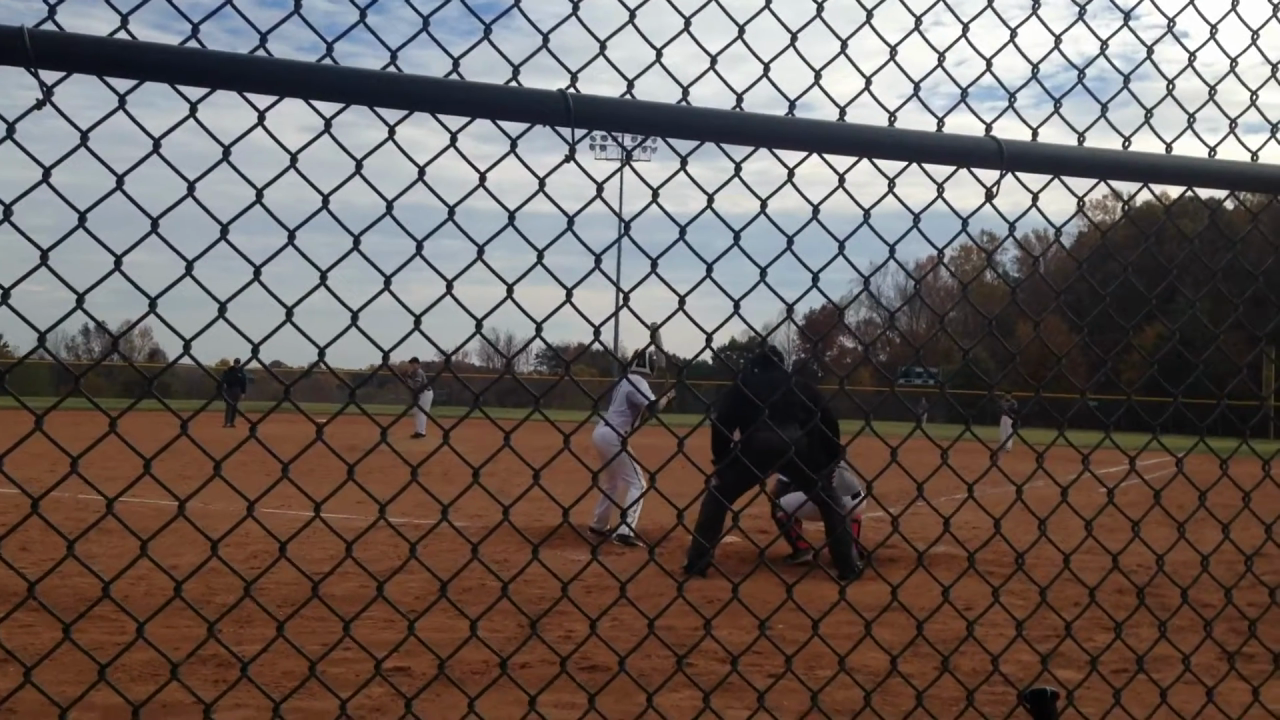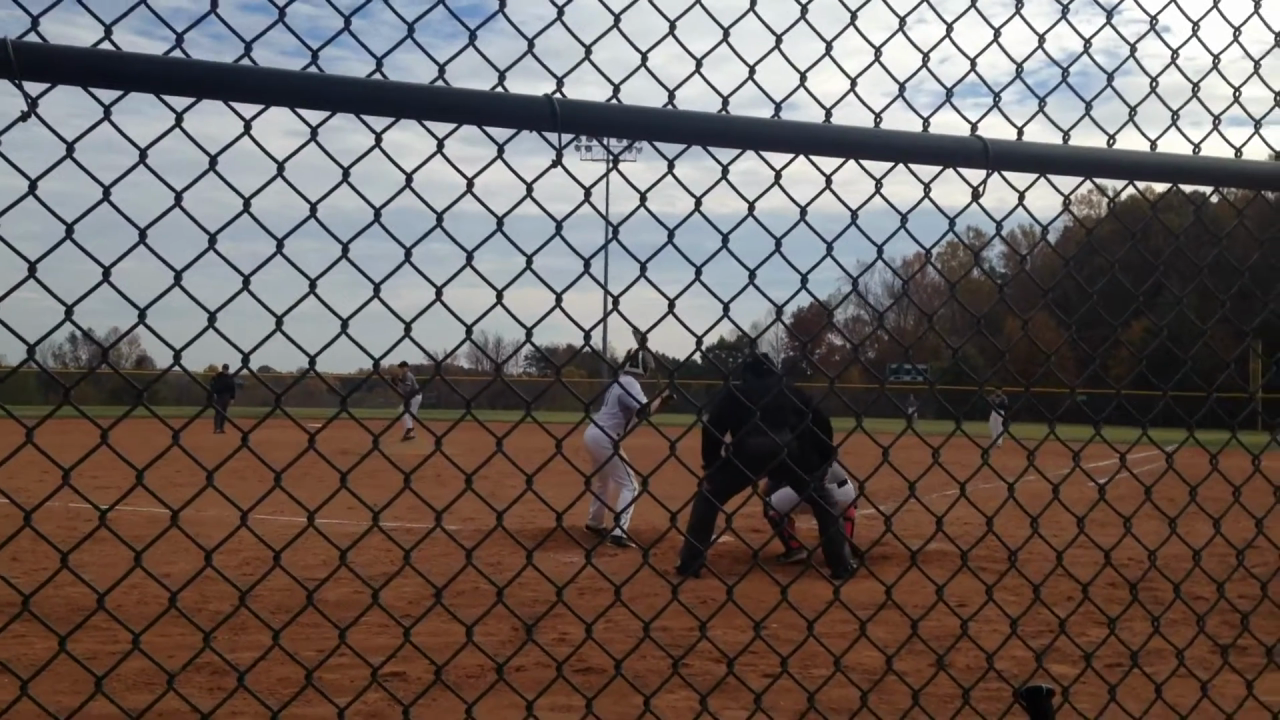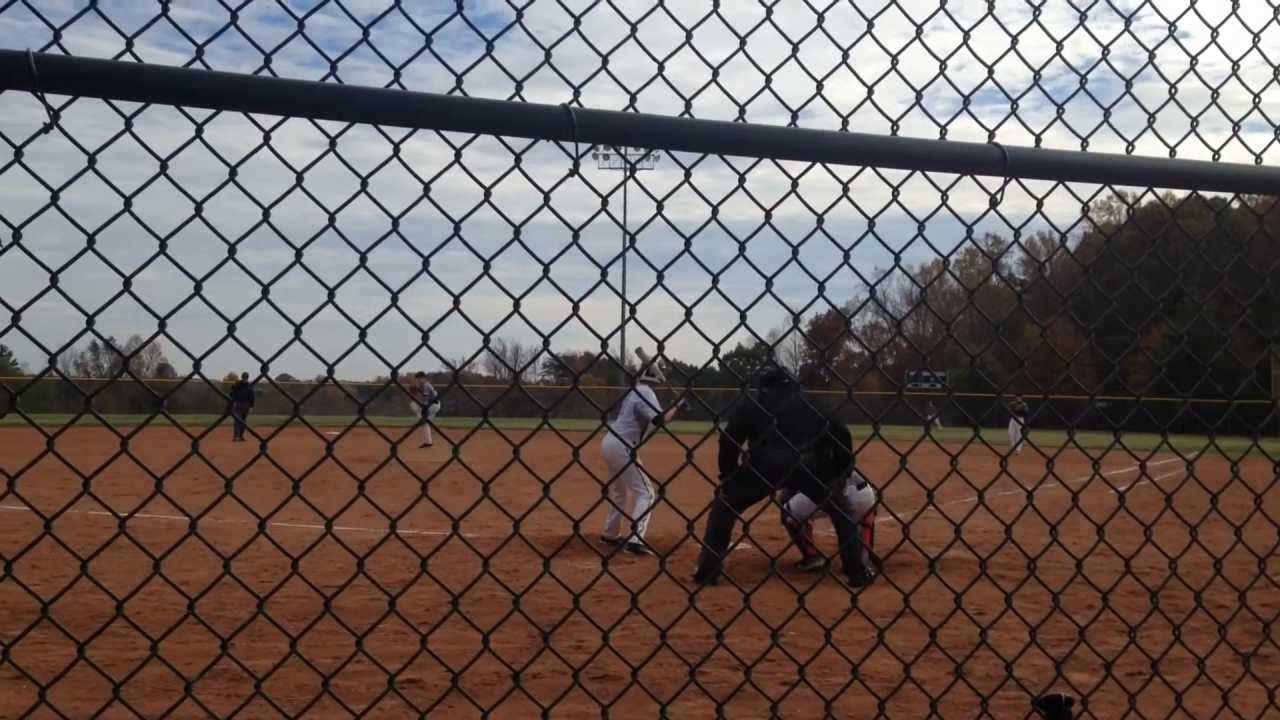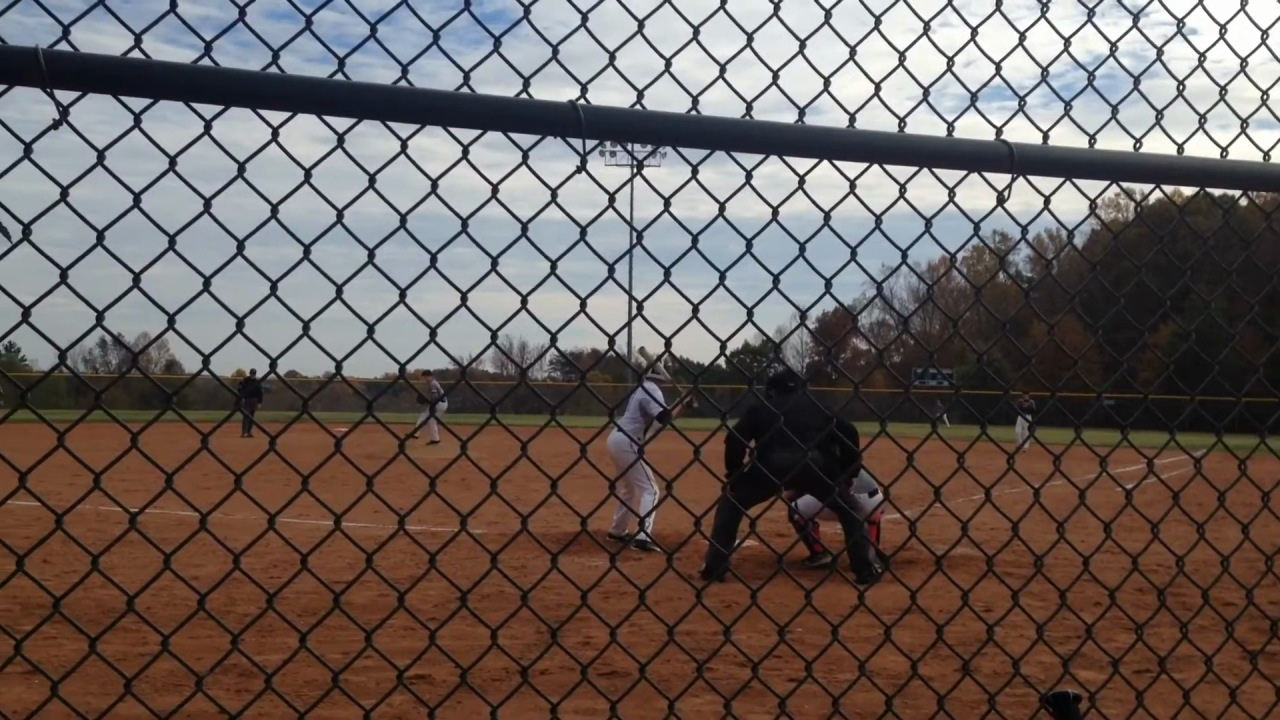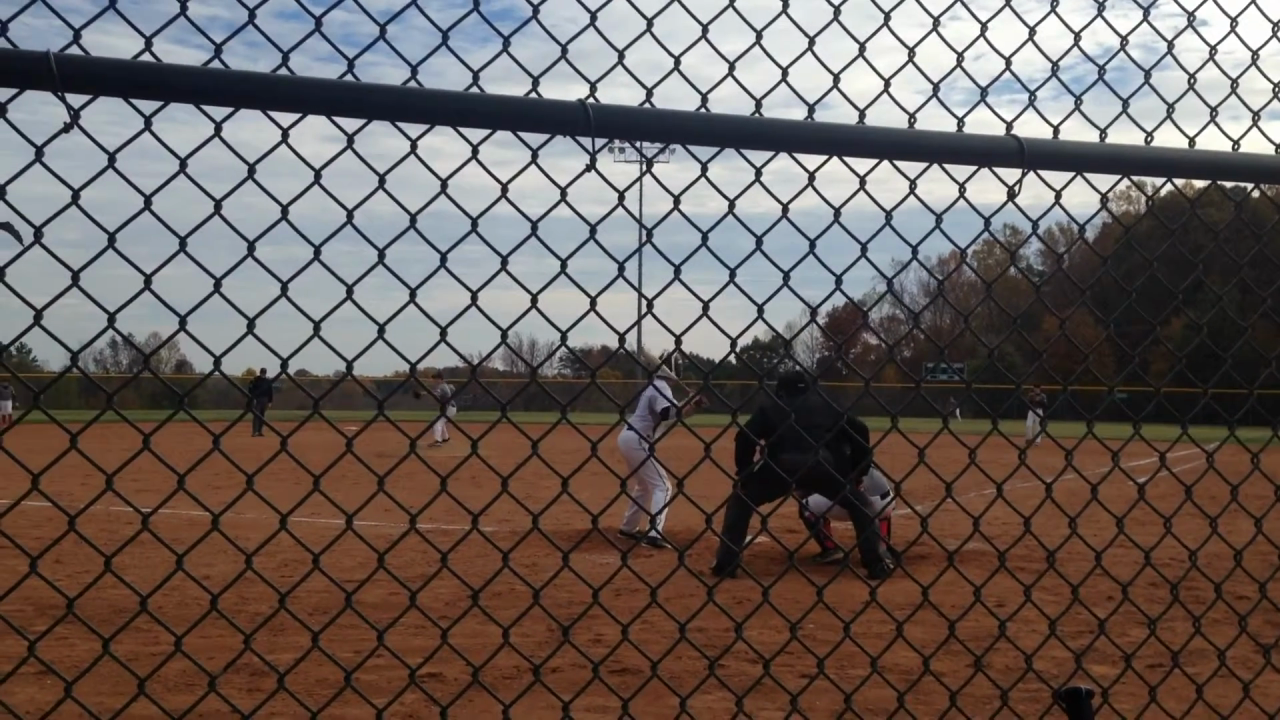
dt=0.2s
person 1, frame 1
left shoulder: (742, 387)
right shoulder: (801, 387)
left elbow: (722, 423)
right elbow: (829, 422)
left wrist: (721, 462)
right wrist: (831, 463)
left hip: (757, 446)
right hip: (799, 447)
left knee: (718, 495)
right knee: (829, 500)
left ankle: (697, 561)
right ankle: (849, 565)
person 1, frame 2
left shoulder: (734, 392)
right shoulder: (793, 392)
left elbow: (712, 428)
right elbow: (822, 425)
left wrist: (710, 468)
right wrist: (823, 467)
left hip: (749, 451)
right hip: (791, 452)
left knee: (708, 496)
right knee: (823, 501)
left ankle: (690, 562)
right ankle: (842, 564)
person 1, frame 3
left shoulder: (753, 405)
right shoulder: (811, 404)
left elbow: (729, 438)
right elbow: (840, 435)
left wrist: (727, 478)
right wrist: (841, 476)
left hip: (766, 464)
right hip: (809, 464)
left knee: (725, 505)
right knee: (842, 510)
left ankle: (707, 569)
right ankle: (860, 572)
person 1, frame 4
left shoulder: (760, 408)
right shoulder: (817, 406)
left elbow: (735, 438)
right elbow: (849, 434)
left wrist: (733, 477)
right wrist: (847, 476)
left hip: (772, 466)
right hip: (815, 466)
left knee: (731, 503)
right knee: (848, 508)
left ankle: (714, 566)
right ankle: (866, 569)
person 1, frame 5
left shoulder: (771, 409)
right shoulder: (827, 406)
left elbow: (745, 437)
right elbow: (860, 432)
left wrist: (744, 475)
right wrist: (857, 474)
left hip: (783, 466)
right hip: (825, 466)
left knee: (741, 500)
right knee: (859, 506)
left ankle: (726, 563)
right ankle: (878, 564)
person 2, frame 1
left shoulder: (625, 381)
right shoulder: (638, 382)
left elbow: (642, 412)
right elbow: (653, 408)
left wrist: (663, 400)
right wrist: (667, 396)
left hip: (602, 433)
right hip: (613, 437)
left knee: (611, 482)
right knee: (637, 483)
left ankle: (599, 525)
right ankle: (625, 532)
person 2, frame 2
left shoulder: (619, 381)
right shoulder: (630, 383)
left elbow: (637, 413)
right elbow: (645, 412)
left wrist: (660, 401)
right wrist: (661, 397)
left hip: (593, 434)
right hip: (605, 438)
left knee: (603, 481)
right knee: (629, 485)
left ankle: (595, 523)
right ankle: (618, 533)
person 2, frame 3
left shoulder: (635, 390)
right shoulder: (646, 392)
left elbow: (655, 420)
right elbow: (659, 421)
left wrist: (676, 409)
right wrist: (676, 407)
left hip: (611, 443)
right hip: (622, 447)
left knee: (620, 491)
right knee: (645, 493)
left ankle: (610, 534)
right ankle: (635, 540)
person 2, frame 4
left shoulder: (643, 388)
right shoulder: (652, 389)
left elbow: (662, 417)
right elbow: (664, 418)
left wrist: (684, 407)
right wrist: (681, 403)
left hip: (617, 439)
right hip: (627, 443)
left knee: (629, 488)
right knee: (649, 489)
left ankle: (617, 530)
right ankle: (642, 537)
person 2, frame 5
left shoulder: (655, 386)
right shoulder: (661, 387)
left elbow: (676, 415)
right elbow: (668, 414)
left wrist: (695, 406)
right wrist: (687, 402)
left hip: (629, 438)
right hip: (637, 441)
left knee: (644, 486)
right knee: (661, 486)
left ankle: (628, 528)
right ankle: (654, 534)
